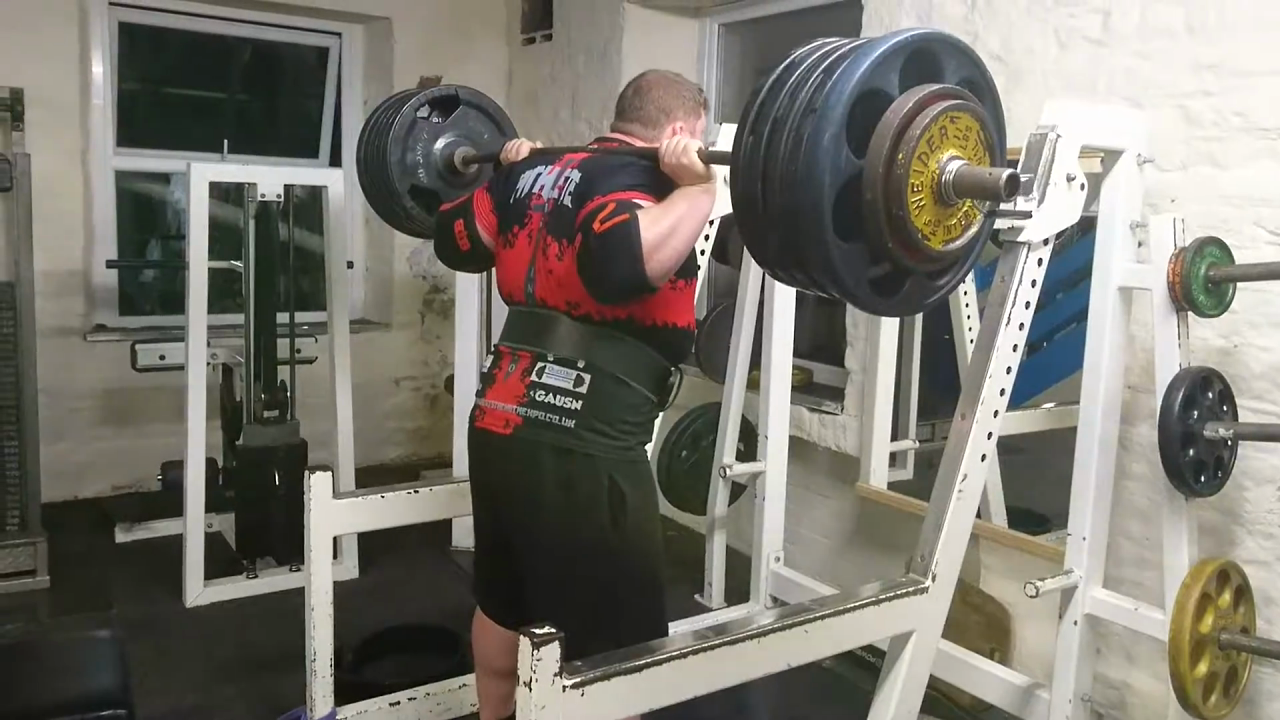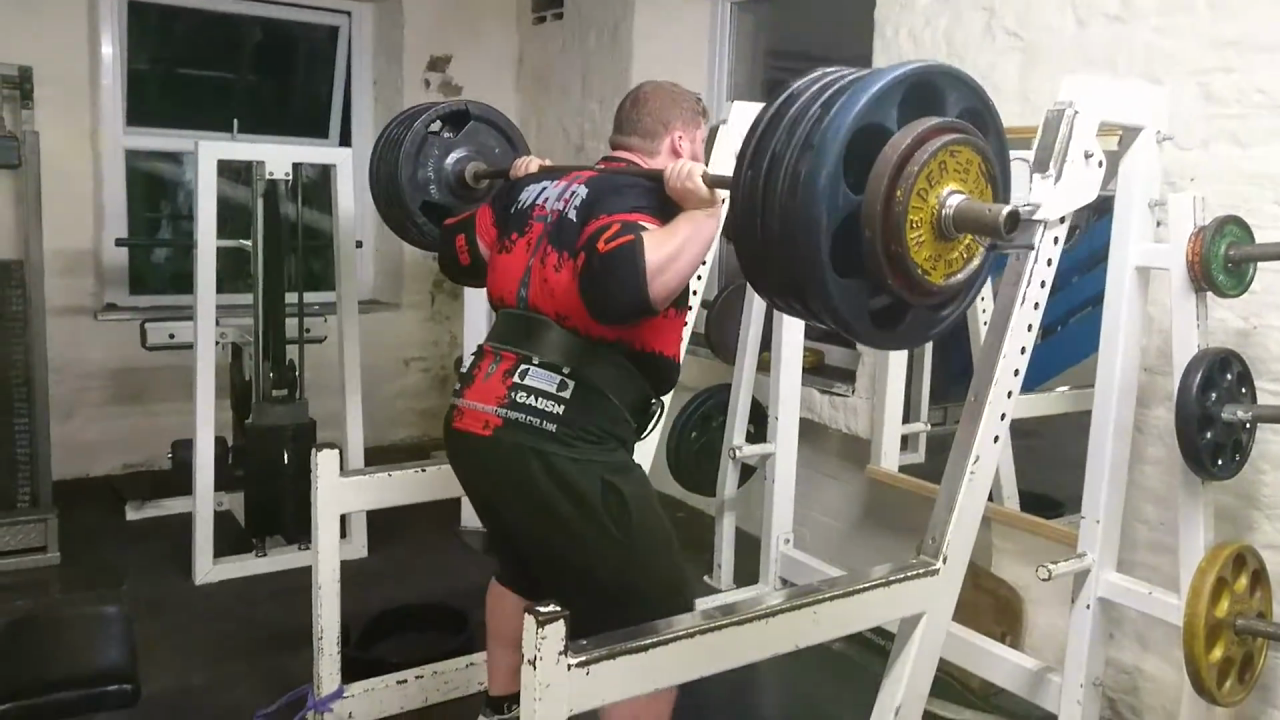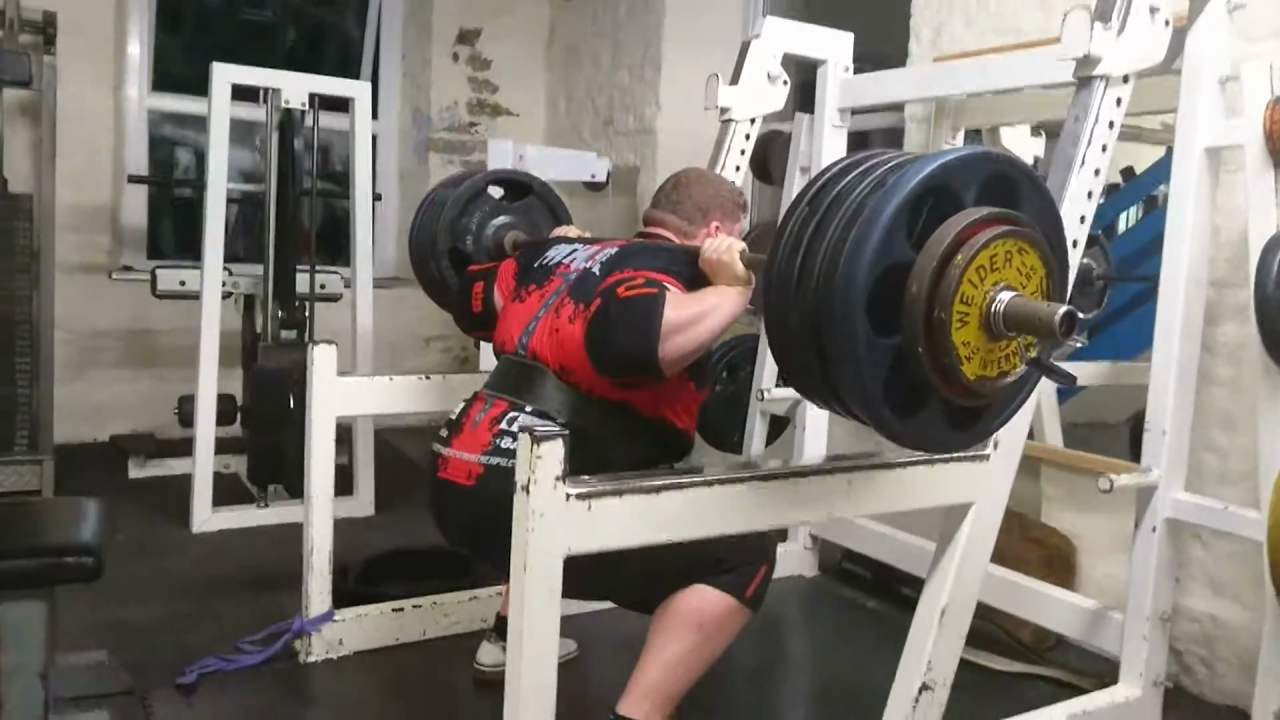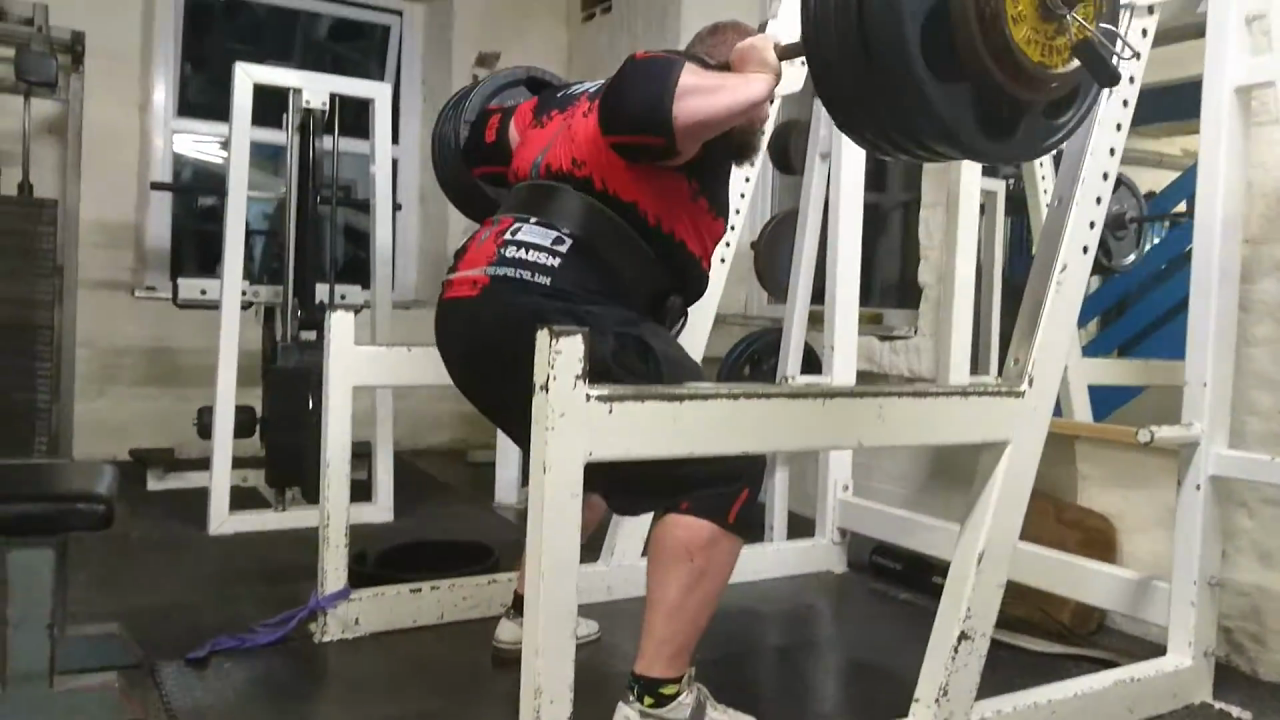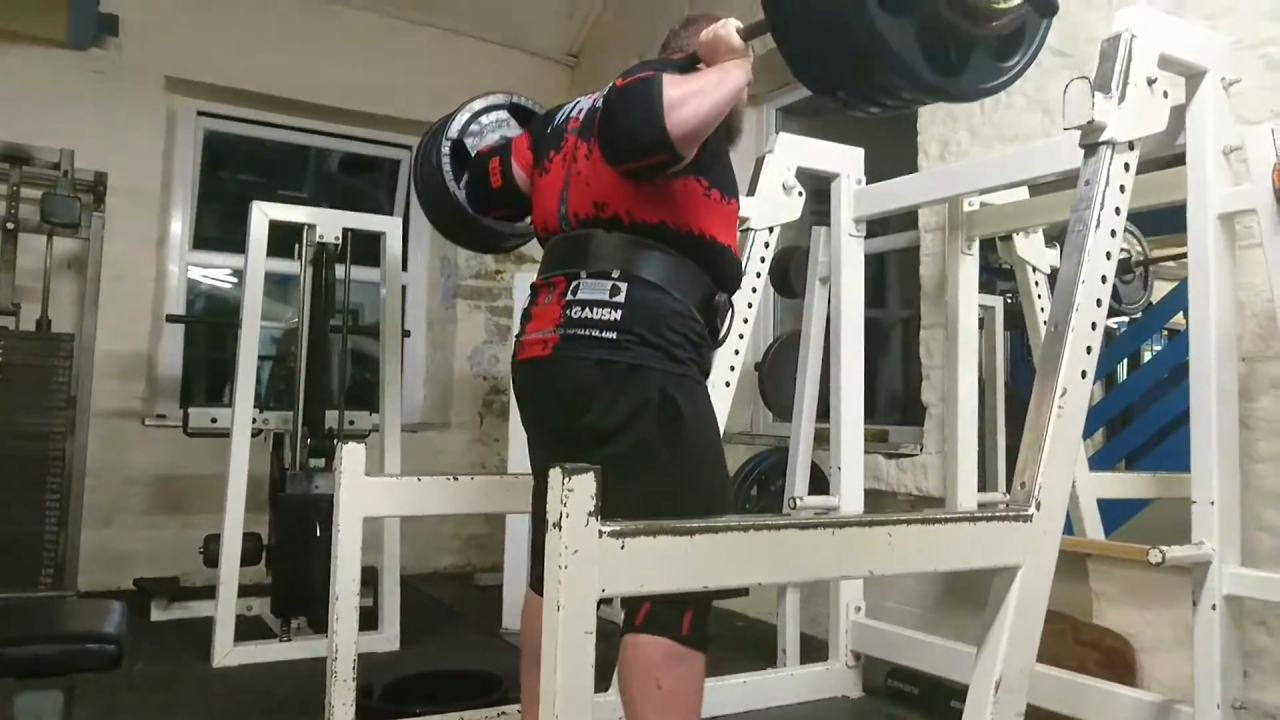
dt=1s
person 1, frame 1
left shoulder: (539, 173)
right shoulder: (637, 179)
left elbow: (454, 238)
right elbow: (622, 263)
right wrist: (697, 186)
left hip: (501, 424)
right hip: (580, 447)
left knee: (504, 602)
right knee: (613, 647)
person 1, frame 2
left shoulder: (542, 187)
right shoulder: (640, 199)
left elbow: (457, 254)
right elbow: (622, 286)
right wrist: (702, 211)
left hip: (479, 423)
right hip: (559, 447)
left knee: (526, 570)
right knee: (650, 629)
person 1, frame 3
left shoulder: (564, 251)
right shoulder: (670, 272)
left elbow: (472, 303)
right elbow: (631, 339)
right wrist: (732, 289)
left hip: (461, 483)
right knee: (744, 549)
left ankle: (510, 637)
person 1, frame 4
left shoulder: (585, 95)
right shoulder: (702, 102)
left elbow: (484, 143)
right elbow: (645, 100)
right wrist: (757, 79)
left hip: (478, 307)
right hip: (544, 310)
left knee: (595, 453)
right knee: (722, 466)
left ankle: (530, 612)
person 1, frame 5
left shoulder: (576, 114)
right shoulder: (671, 82)
left elbow: (484, 184)
right elbow: (645, 124)
right wrist: (733, 64)
left hip: (556, 355)
right hip: (631, 360)
